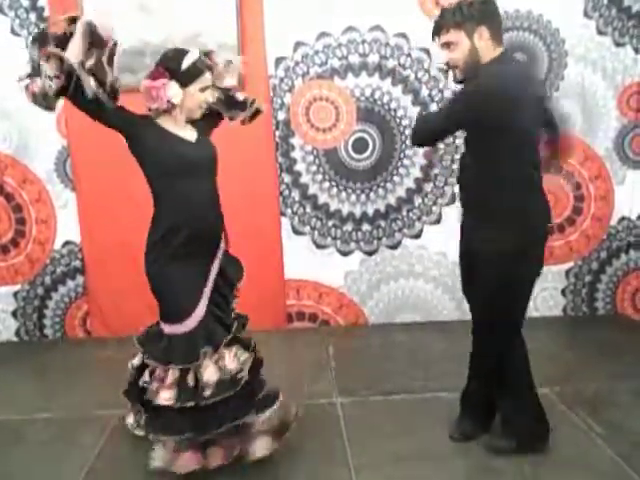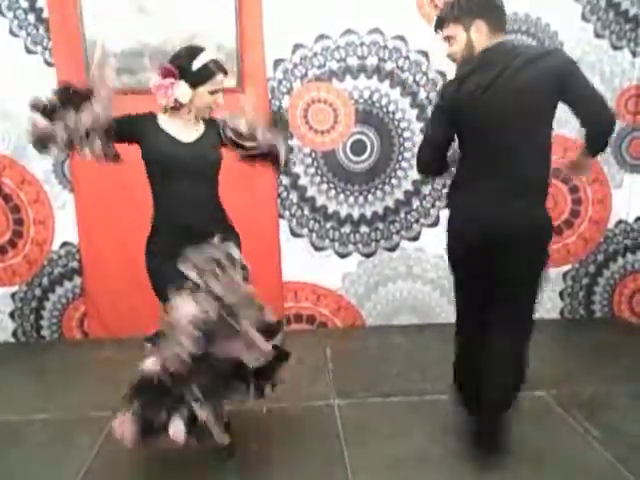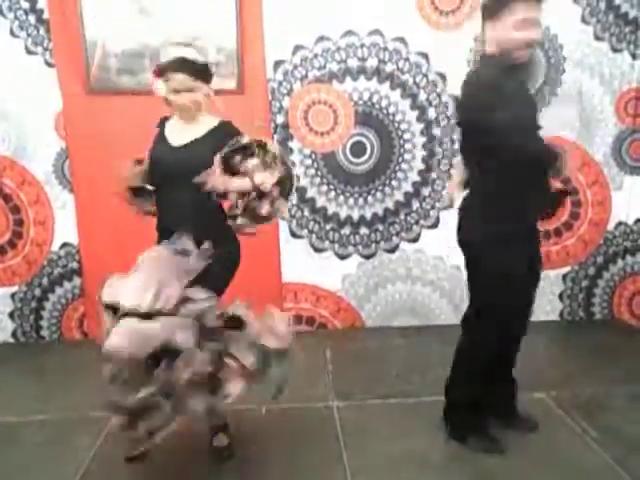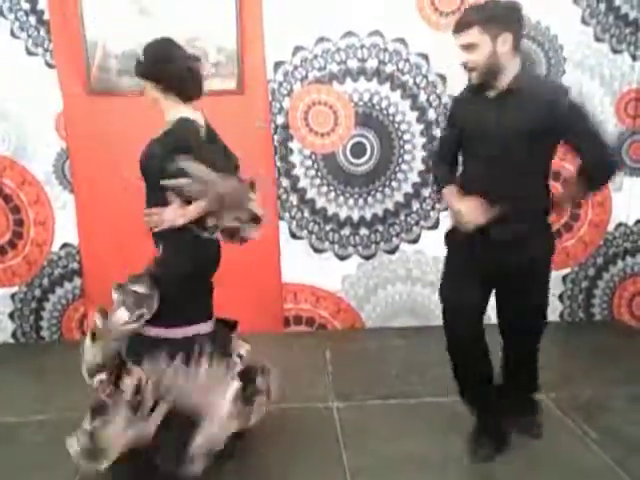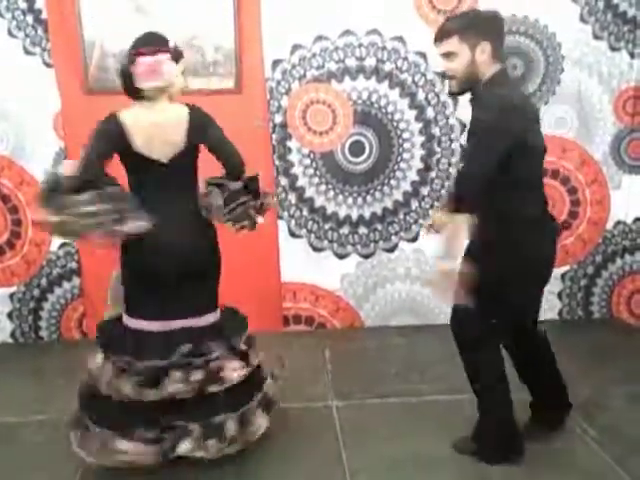
dt=0.2s
person 1, frame 1
left shoulder: (491, 85)
right shoulder: (519, 79)
left elbow: (424, 132)
right elbow: (552, 131)
left hip: (511, 233)
right hip: (489, 228)
left knee: (498, 327)
right knee: (490, 322)
left ankle: (525, 428)
right ankle: (480, 410)
person 1, frame 2
left shoulder: (457, 91)
right shoulder: (552, 65)
left elbow: (429, 163)
right elbow: (600, 119)
right wrist: (586, 157)
left hip: (470, 220)
right hip: (525, 221)
left knee: (474, 314)
right knee: (511, 319)
left ankle: (478, 403)
right ankle: (488, 413)
person 1, frame 3
left shoulder: (502, 82)
right shoulder: (493, 85)
right elbow: (523, 149)
right wrist: (550, 157)
left hip: (509, 226)
right hip: (496, 229)
left knee: (509, 320)
right knee: (489, 323)
left ankle: (496, 402)
right ankle: (463, 418)
person 1, frame 4
left shoulder: (550, 99)
right shoulder: (465, 104)
left elbow: (601, 163)
right elbow: (443, 162)
left wrist: (562, 198)
right wrist: (456, 201)
left hip: (526, 241)
right hip: (471, 240)
left knee: (522, 332)
right knee: (461, 327)
left ankle: (517, 405)
right ankle: (490, 418)
person 1, frame 5
left shoulder: (500, 105)
right shoulder: (495, 100)
left elbow: (474, 179)
right wrist: (450, 210)
left hip: (518, 246)
right hip: (496, 241)
right knee: (470, 328)
person 2, frame 1
left shoulder: (200, 126)
right shoulder: (141, 129)
left elbow: (234, 107)
right elbow: (84, 97)
left wrist: (222, 79)
right wrist: (80, 41)
left hip: (213, 248)
right hip: (170, 255)
left knee: (215, 333)
right knee: (190, 340)
right ankle: (192, 437)
person 2, frame 2
left shoulder: (216, 129)
right shoulder: (146, 126)
left elbow: (267, 147)
right elbow: (87, 130)
left wrist: (248, 130)
right wrist: (95, 105)
left hip: (215, 242)
right hip: (168, 248)
right knee: (188, 324)
person 2, frame 3
left shoulder: (225, 133)
right shoulder: (163, 129)
left wrist: (240, 182)
right wrist: (141, 179)
left hip: (211, 248)
right ankle: (215, 420)
person 2, frame 4
left shoulder: (181, 130)
right shoulder: (195, 126)
left elbow: (229, 184)
right elbow: (232, 174)
left wrist: (187, 212)
left hip: (182, 253)
right hip: (185, 251)
left knee: (162, 338)
right knee: (192, 331)
person 2, frame 5
left shoulder: (116, 125)
right shoulder: (193, 117)
left elbow: (82, 181)
right elbow: (236, 168)
left hip: (147, 247)
right hip: (198, 242)
left knee: (141, 337)
right knee: (206, 327)
left ankle: (127, 434)
right ankle: (227, 422)
